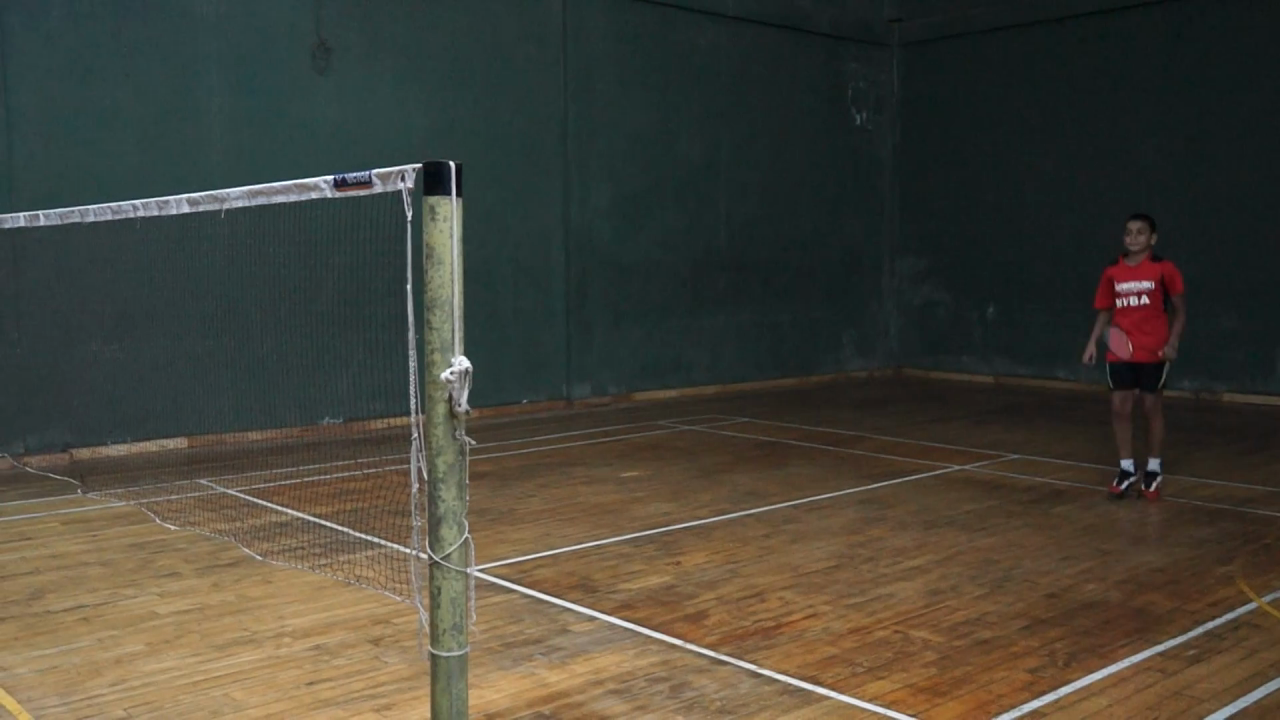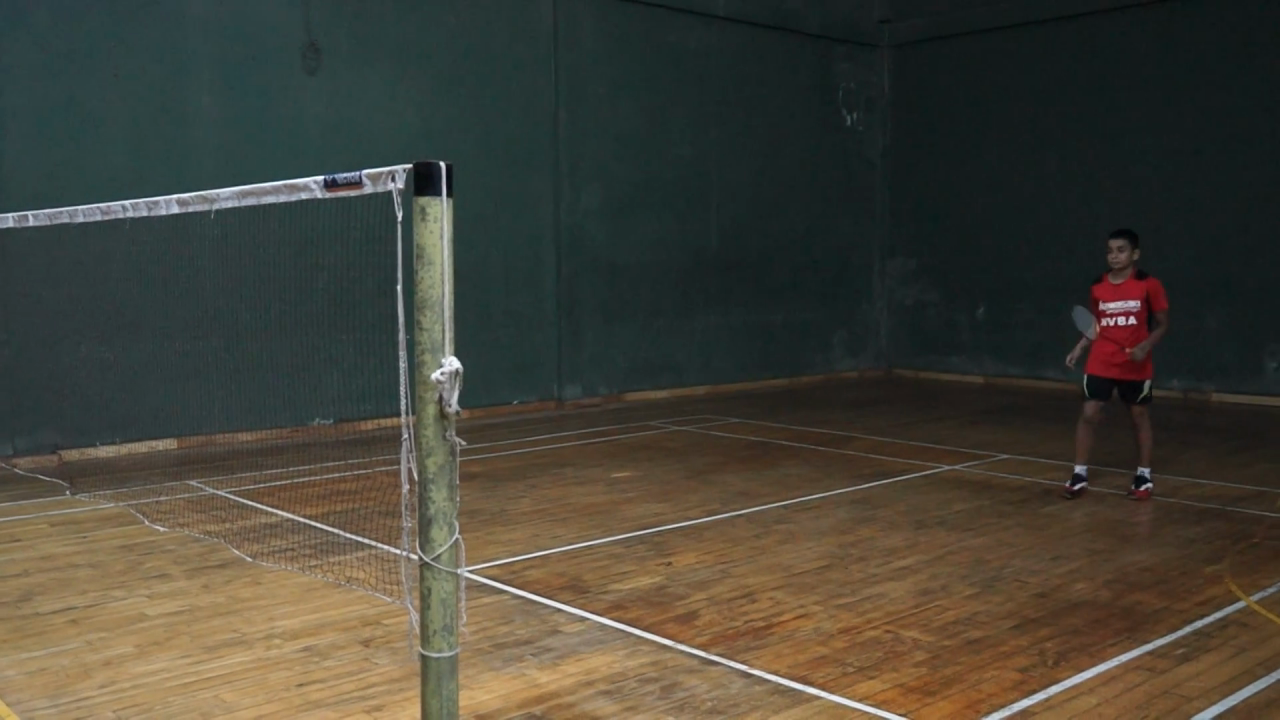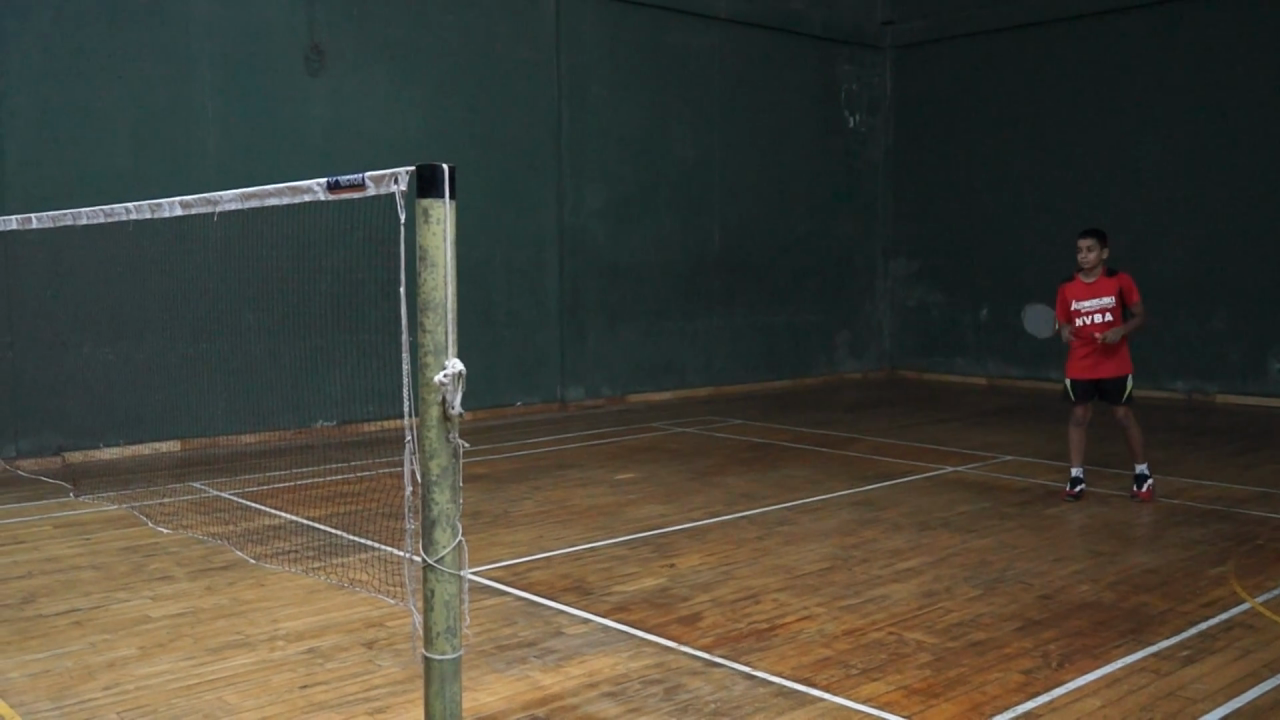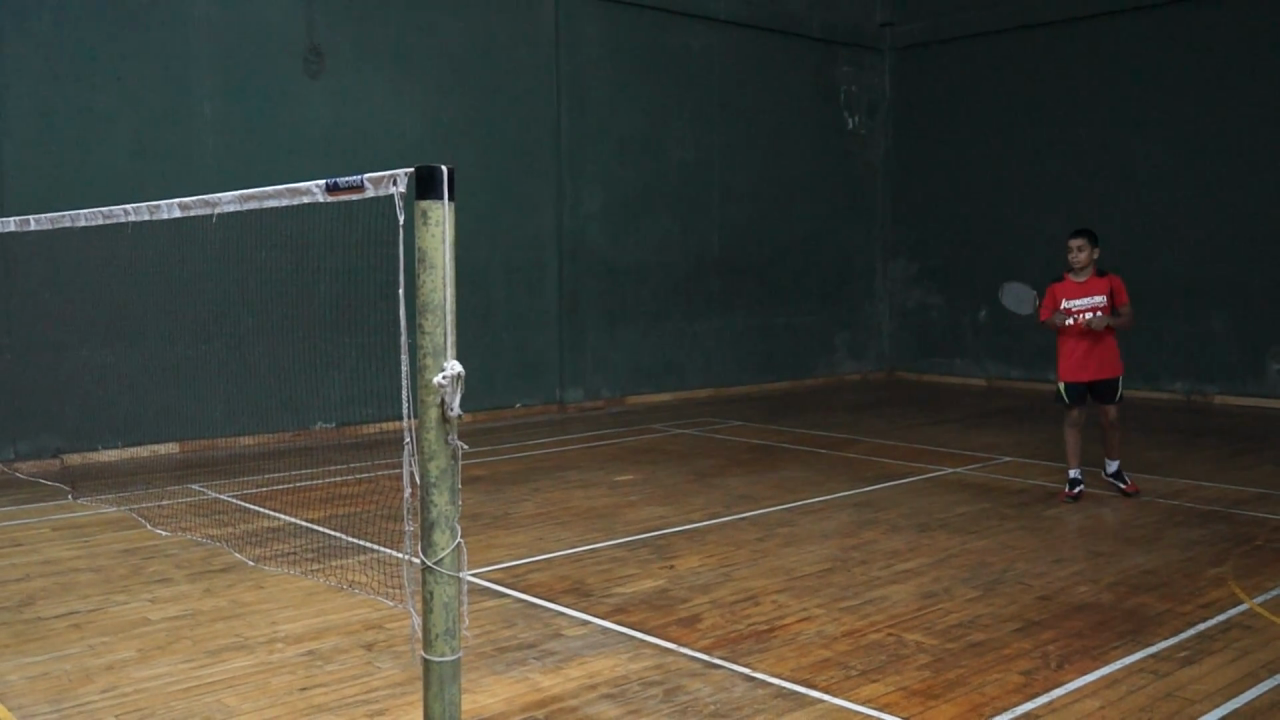
dt=0.4s
person 1, frame 1
left shoulder: (1165, 269)
right shoulder: (1112, 272)
left elbow: (1179, 309)
right elbow: (1104, 311)
left wrist: (1173, 341)
right wrist: (1093, 341)
left hip: (1153, 351)
right hip: (1120, 352)
left knee: (1151, 407)
right knee: (1120, 407)
left ankle: (1153, 471)
right ankle: (1126, 471)
person 1, frame 2
left shoulder: (1149, 286)
right shoulder: (1098, 288)
left elbow: (1162, 324)
left wrist: (1146, 347)
right wrist: (1079, 348)
left hip: (1135, 365)
right hip: (1101, 363)
left knee: (1139, 416)
right knee: (1088, 415)
left ankle: (1144, 476)
right ankle: (1080, 474)
person 1, frame 3
left shoulder: (1121, 281)
right shoulder: (1067, 287)
left elbow: (1139, 316)
right elbow: (1062, 321)
left wrist: (1120, 331)
right wrist: (1064, 331)
left hip: (1115, 363)
right hip: (1079, 365)
left knee: (1124, 416)
right knee: (1079, 417)
left ankle: (1142, 473)
right ankle: (1076, 477)
person 1, frame 4
left shoulder: (1111, 282)
right shoulder: (1057, 287)
left elbow: (1127, 318)
right elbow: (1046, 319)
left wrist: (1107, 320)
right wrist: (1055, 320)
left hip: (1106, 365)
right hip: (1071, 367)
left knee: (1111, 417)
right knee: (1074, 418)
left ankle: (1113, 469)
right ankle: (1074, 478)
